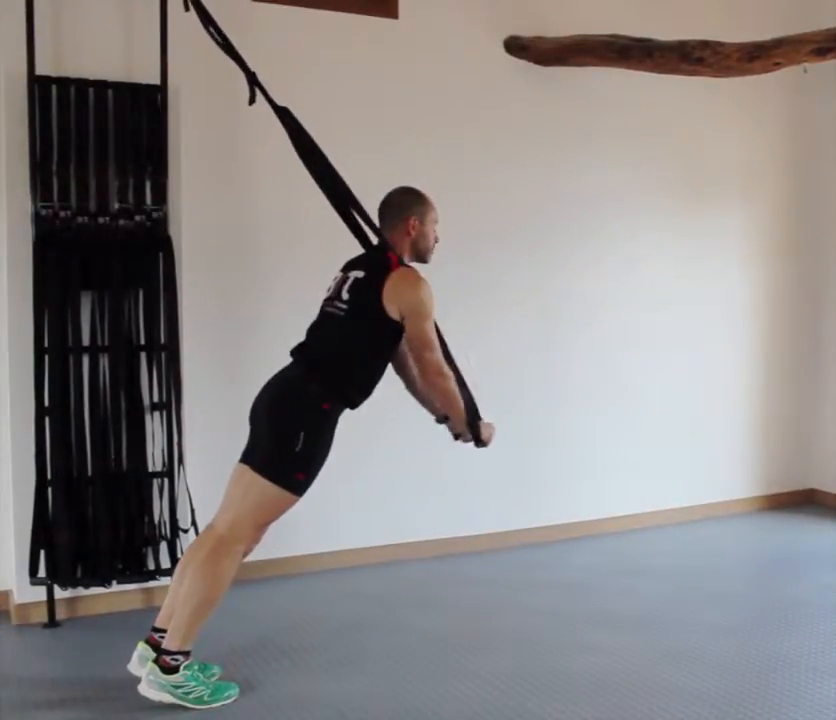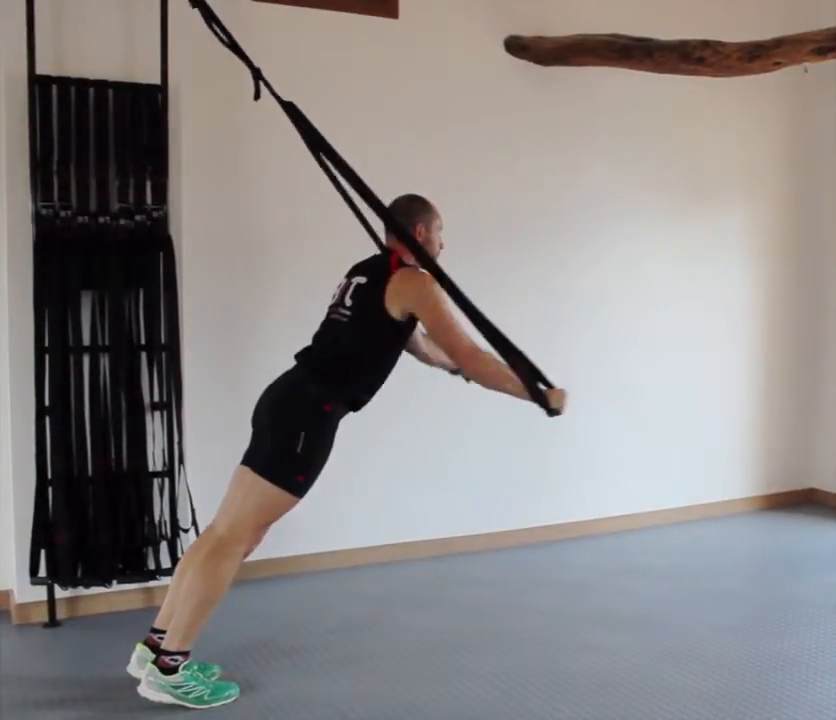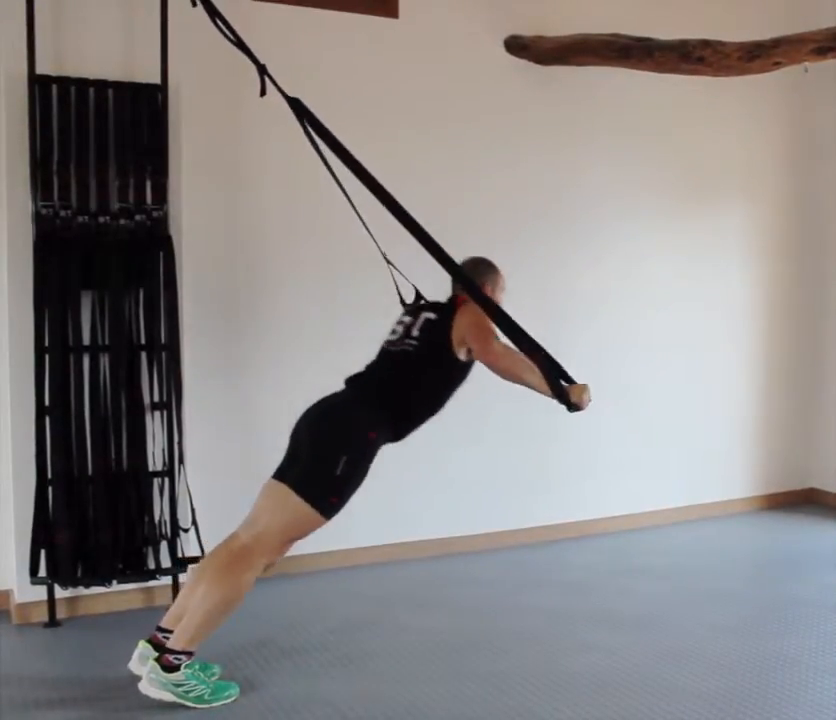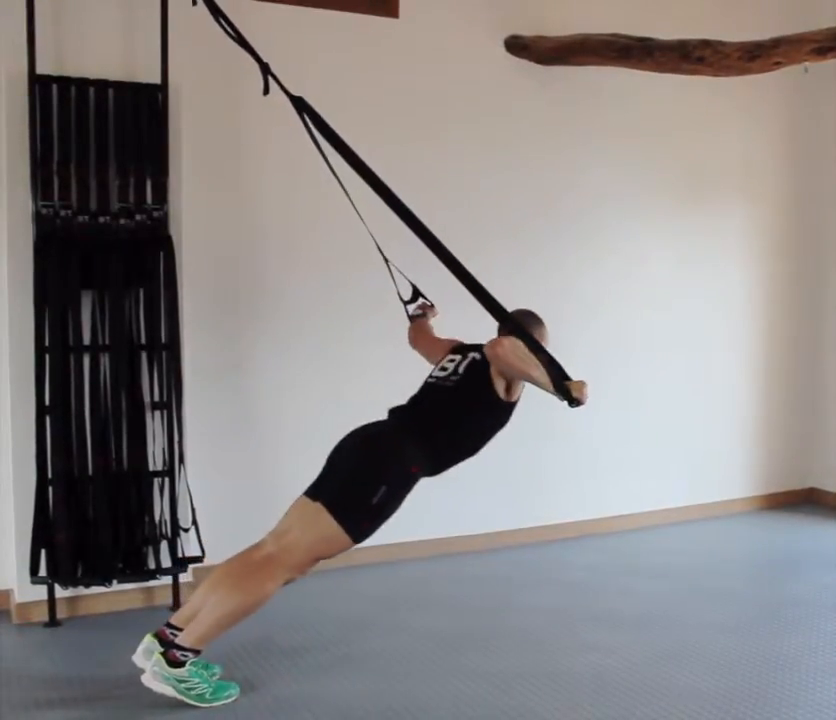
dt=0.5s
person 1, frame 1
left shoulder: (361, 270)
right shoulder: (408, 284)
left elbow: (403, 359)
right elbow: (433, 370)
left wrist: (441, 415)
right wrist: (467, 424)
left hip: (288, 398)
right hip: (305, 413)
left knee: (229, 531)
right knee: (234, 536)
left ankle: (157, 645)
right ankle: (169, 667)
person 1, frame 2
left shoulder: (368, 274)
right shoulder: (412, 281)
left elbow: (414, 342)
right elbow: (466, 354)
left wrist: (457, 368)
right wrist: (540, 394)
left hip: (292, 400)
right hip: (309, 412)
left knee: (228, 531)
right knee: (234, 535)
left ankle: (156, 644)
right ankle: (167, 667)
person 1, frame 3
left shoulder: (423, 313)
right shoulder: (470, 321)
right elbow: (500, 359)
right wrist: (563, 390)
left hip: (331, 419)
right hip: (351, 435)
left knee: (253, 539)
right knee: (260, 546)
left ankle: (160, 643)
right ankle: (171, 664)
person 1, frame 4
left shoulder: (460, 353)
right shoulder: (506, 365)
left elbow: (419, 338)
right elbow: (501, 349)
left wrist: (420, 316)
right wrist: (560, 386)
left hip: (368, 446)
right hip: (389, 464)
left knee: (275, 550)
right knee: (283, 559)
left ankle: (166, 638)
right ankle: (178, 658)
